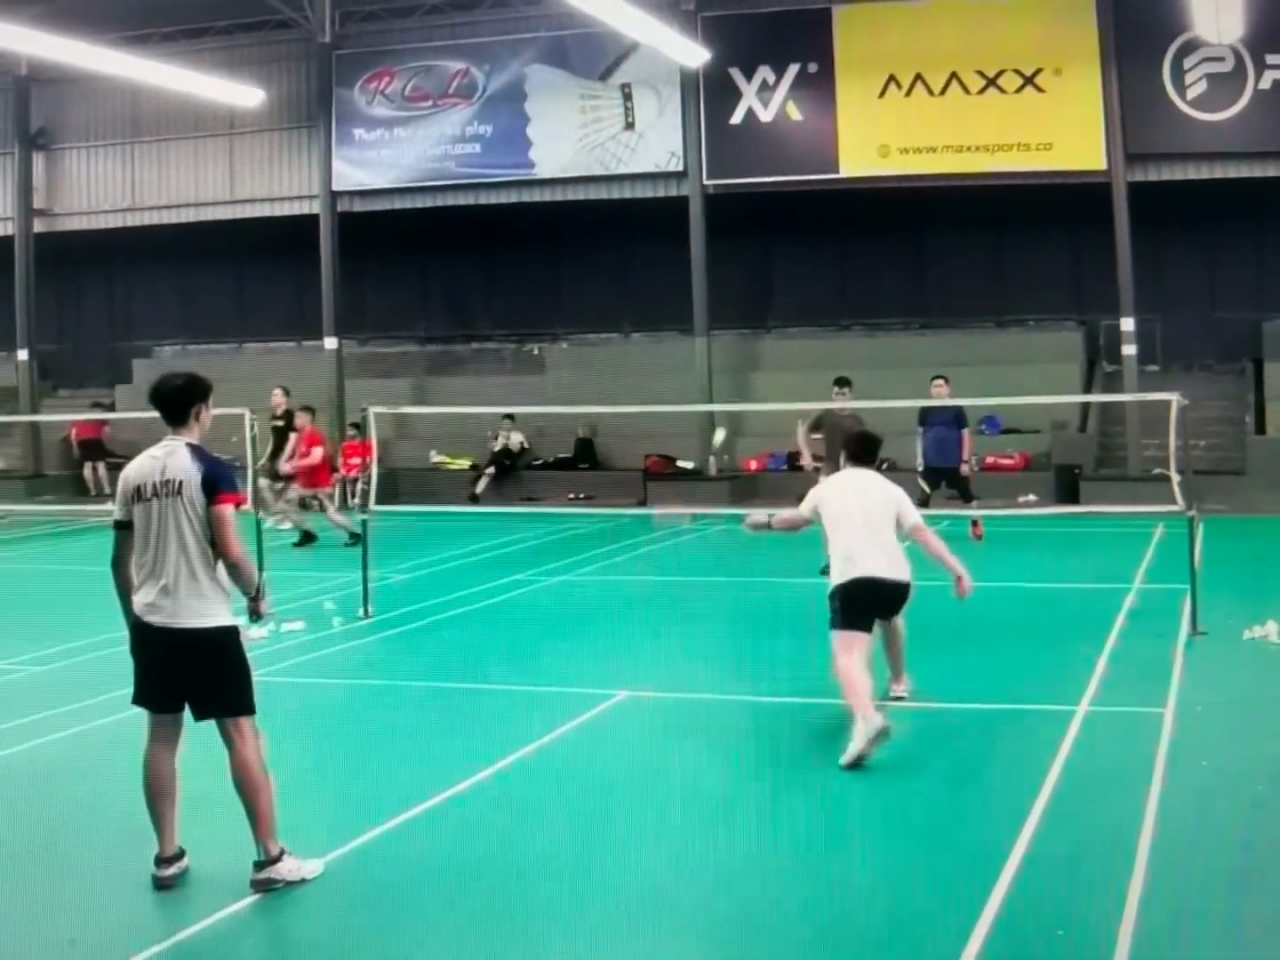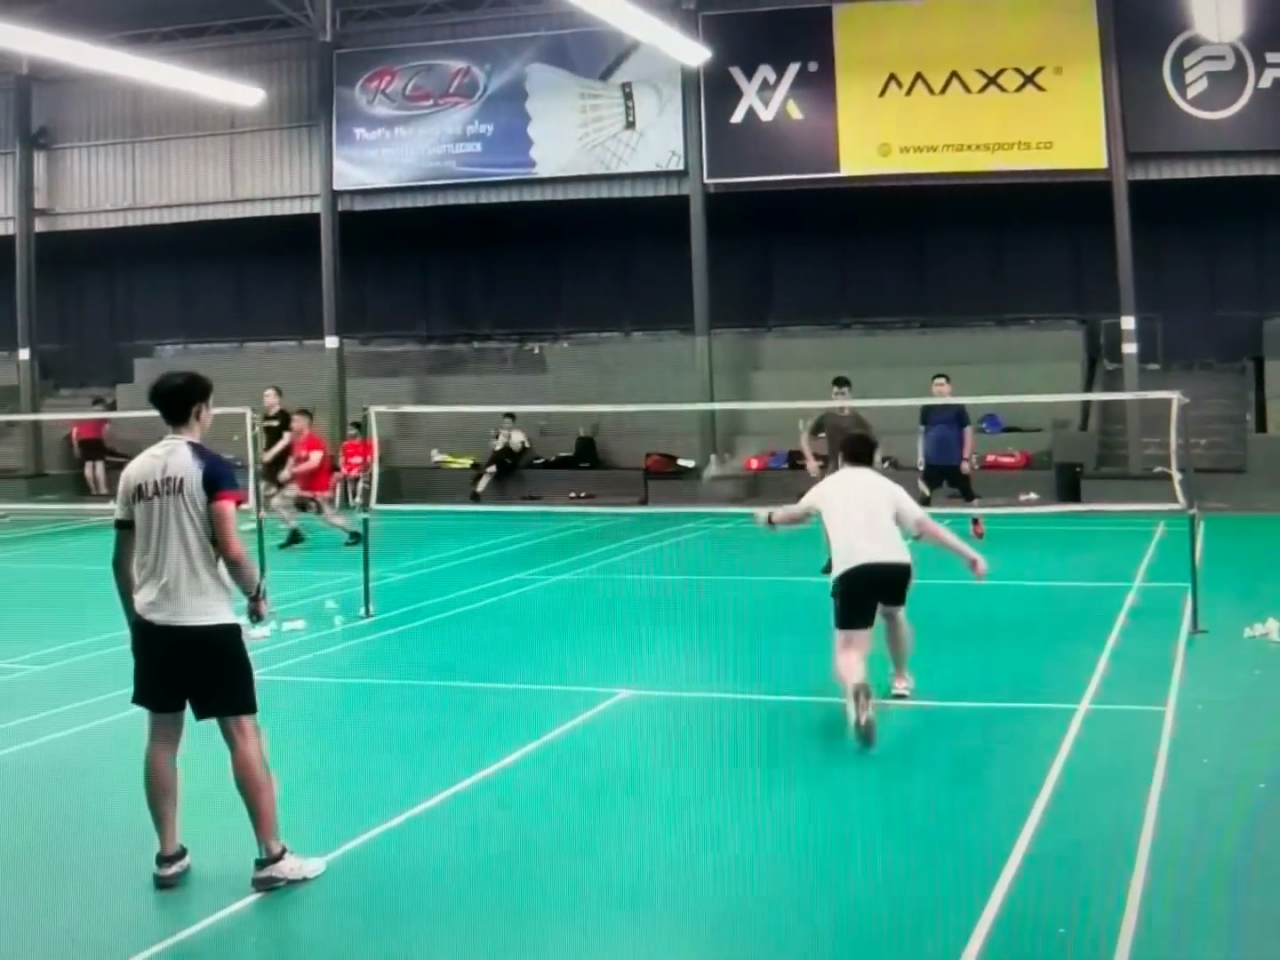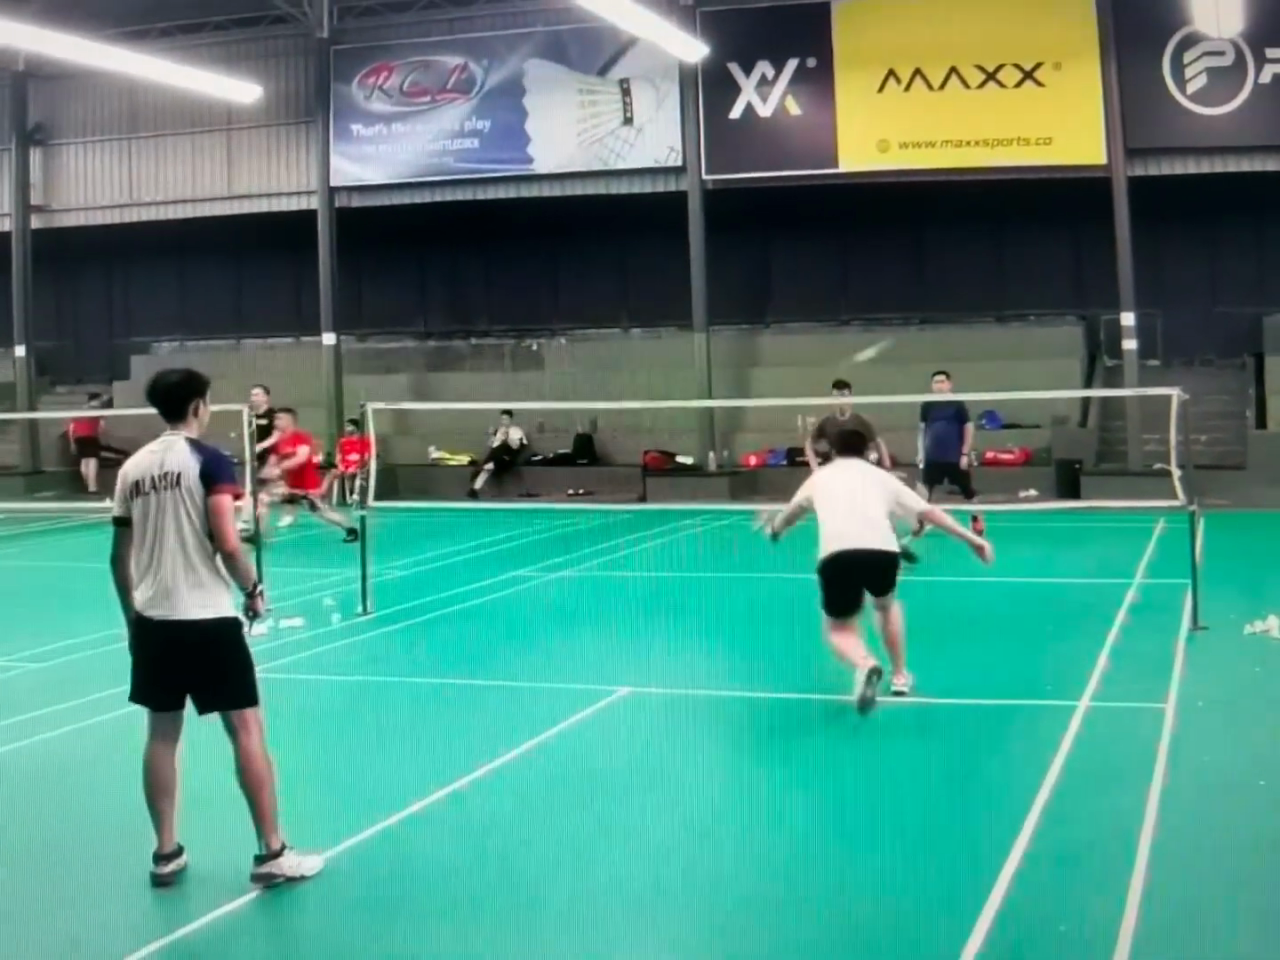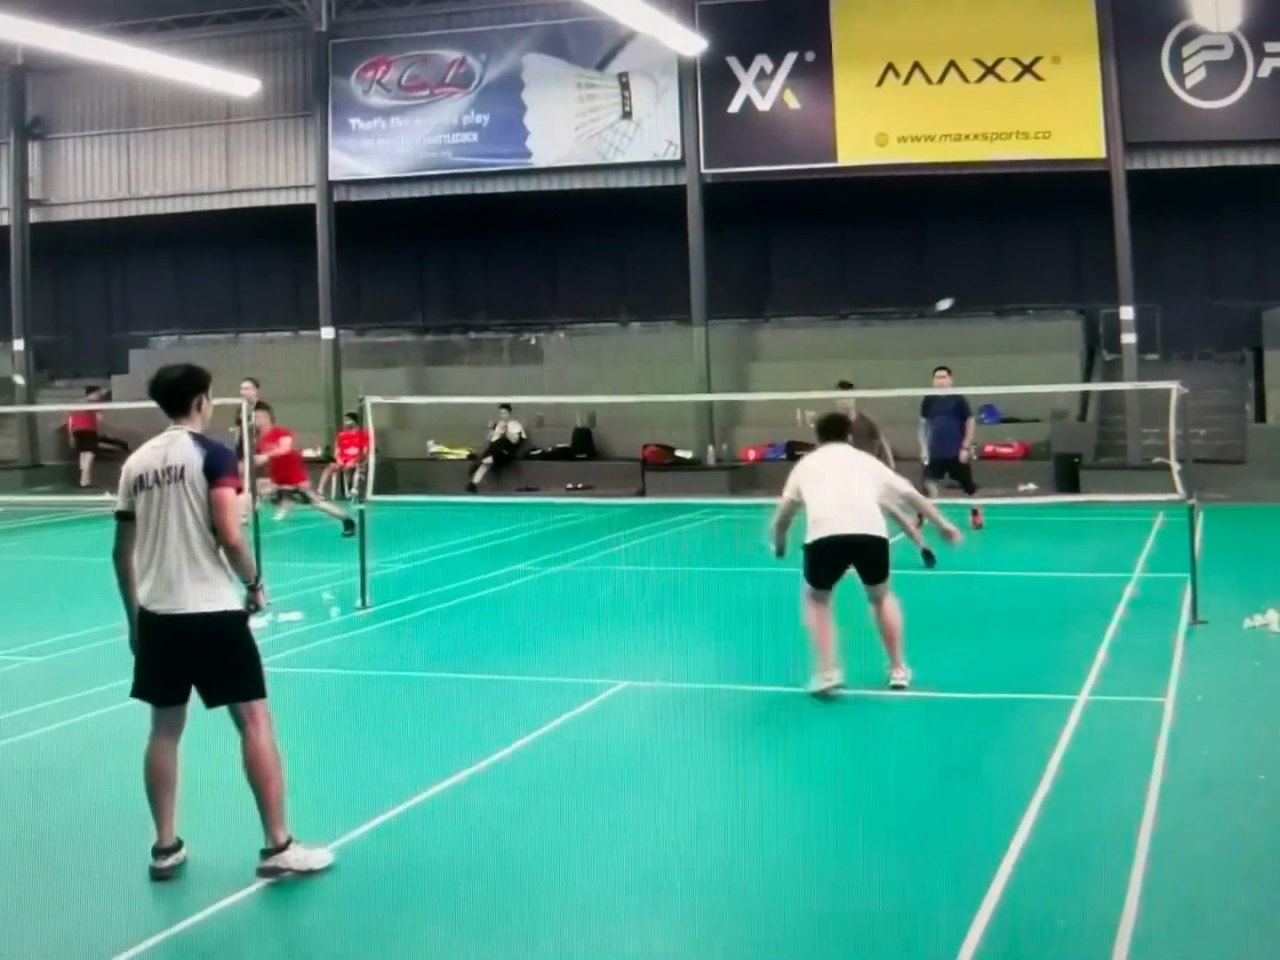
dt=0.1s
person 1, frame 1
left shoulder: (133, 471)
right shoulder: (210, 468)
left elbow: (119, 561)
right elbow: (231, 554)
left wrist: (133, 619)
right wrist: (256, 594)
left hip: (153, 624)
right hip: (207, 624)
left knee: (162, 737)
right knee: (242, 736)
left ankle: (168, 856)
right ankle: (271, 859)
person 1, frame 2
left shoulder: (133, 471)
right shoulder: (210, 466)
left elbow: (121, 560)
right elbow: (231, 551)
left wrist: (135, 618)
right wrist: (256, 594)
left hip: (154, 623)
right hip: (208, 623)
left knee: (162, 736)
right knee: (244, 735)
left ankle: (169, 855)
right ankle: (272, 857)
person 1, frame 3
left shoulder: (133, 467)
right shoulder: (209, 461)
left elbow: (119, 558)
right elbow: (228, 544)
left wrist: (133, 619)
right wrist: (253, 590)
left hip: (153, 619)
right hip: (208, 617)
left knee: (162, 734)
right knee: (247, 728)
left ankle: (166, 853)
right ankle: (272, 853)
person 1, frame 4
left shoulder: (135, 462)
right shoulder: (212, 454)
left elbow: (122, 553)
right elbow: (231, 537)
left wrist: (133, 615)
right wrist: (254, 584)
left hip: (157, 613)
right hip: (212, 610)
left knee: (164, 729)
right knee: (255, 721)
left ankle: (166, 847)
right ankle: (279, 846)
person 2, frame 1
left shoulder: (828, 486)
right shoulder: (891, 489)
left elbow: (794, 520)
right elbow: (921, 532)
left wrist: (764, 520)
right wrist: (958, 570)
left hip: (852, 579)
right hip: (896, 579)
left knee: (848, 658)
right knee: (890, 618)
left ankle: (869, 719)
right ankle: (898, 681)
person 2, frame 2
left shoulder: (828, 485)
right shoulder: (888, 486)
left elbow: (794, 514)
right elbow: (925, 526)
left wrist: (769, 517)
right wrist: (971, 554)
left hip: (853, 569)
right hip: (895, 564)
left knee: (848, 654)
right knee: (893, 613)
left ankle: (856, 687)
right ankle: (901, 679)
person 2, frame 3
left shoulder: (819, 477)
right shoulder: (880, 476)
left elbow: (790, 514)
right elbow: (927, 511)
left wrist: (773, 527)
right wrist: (972, 539)
left hip: (837, 552)
right hip: (881, 549)
left knee: (841, 632)
right knee: (886, 605)
left ankle: (865, 665)
right ankle: (900, 676)
person 2, frame 4
left shoulder: (805, 465)
right shoulder: (867, 461)
left elbow: (783, 515)
right elbow: (911, 494)
left wrist: (779, 543)
right wrist: (944, 526)
left hip: (823, 538)
right hip: (870, 534)
left knee: (815, 600)
right knee: (881, 597)
left ankle: (827, 672)
right ankle: (898, 670)
